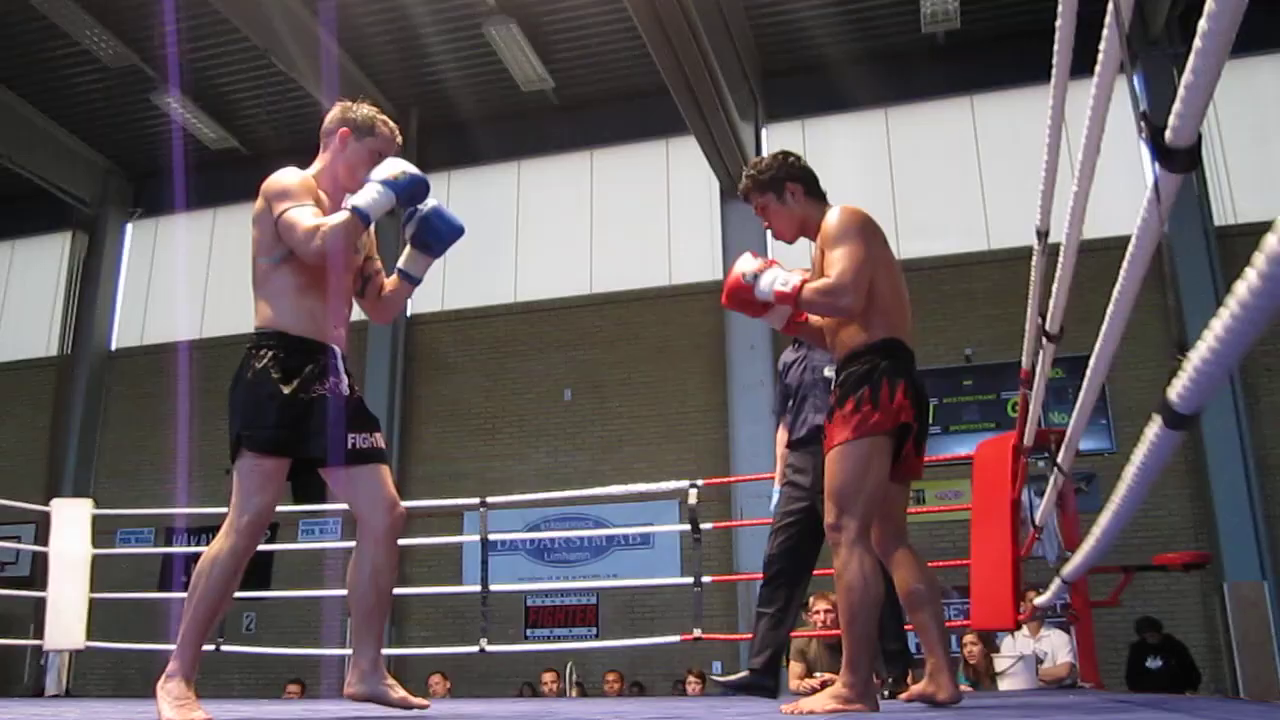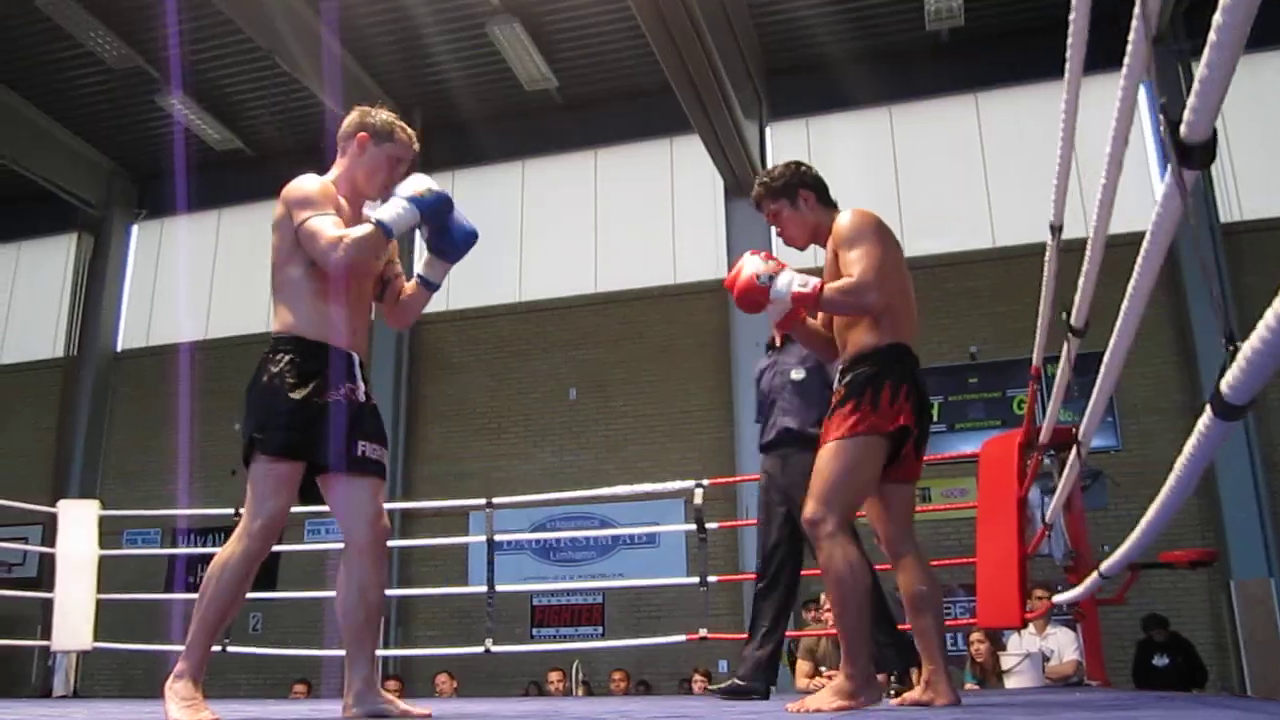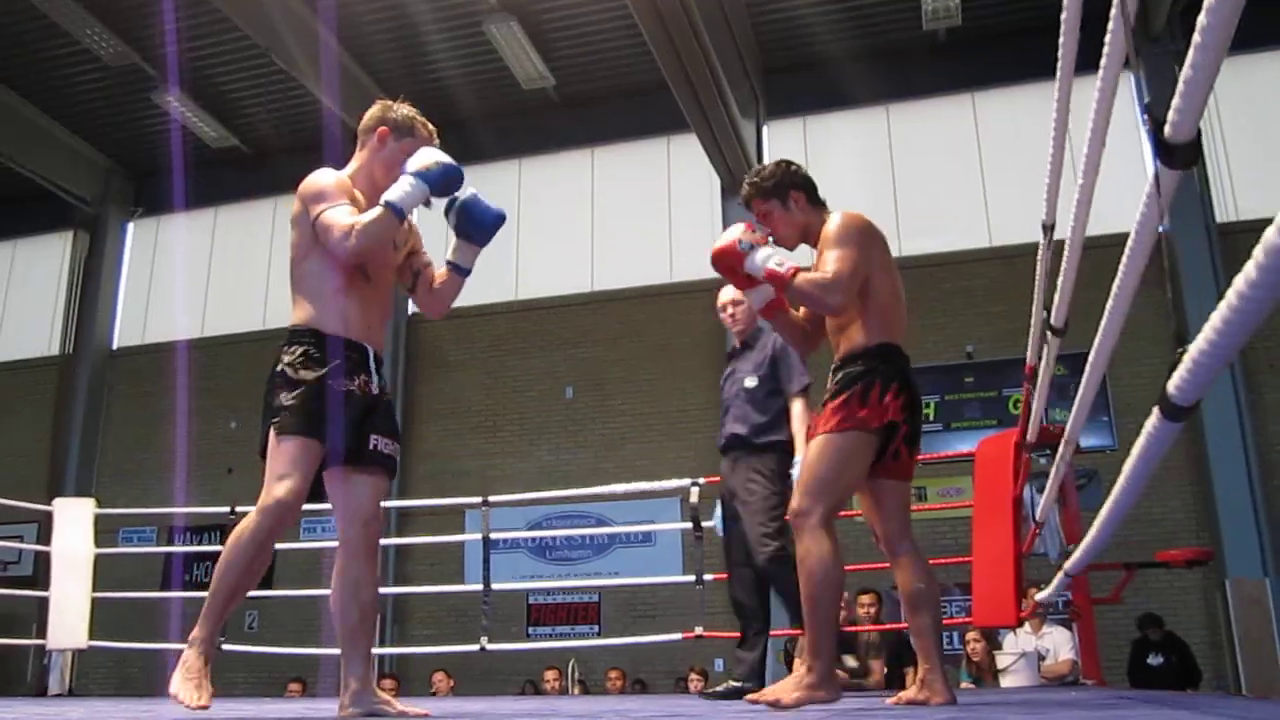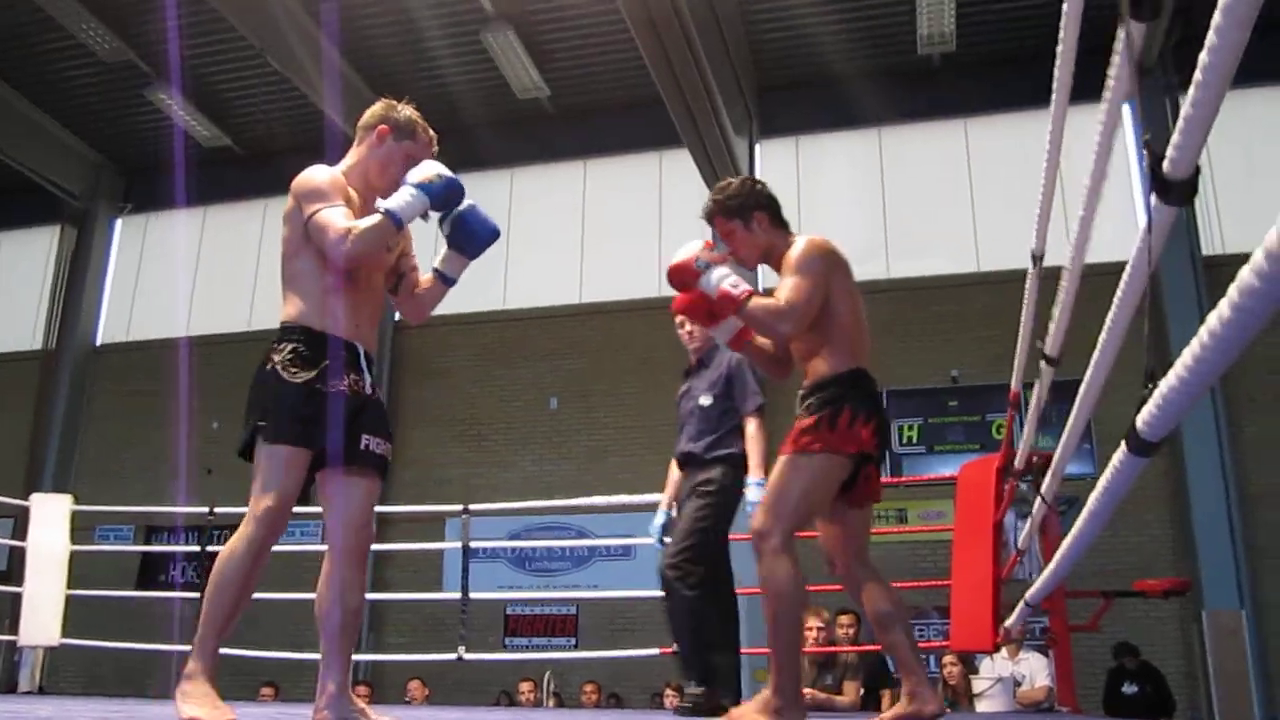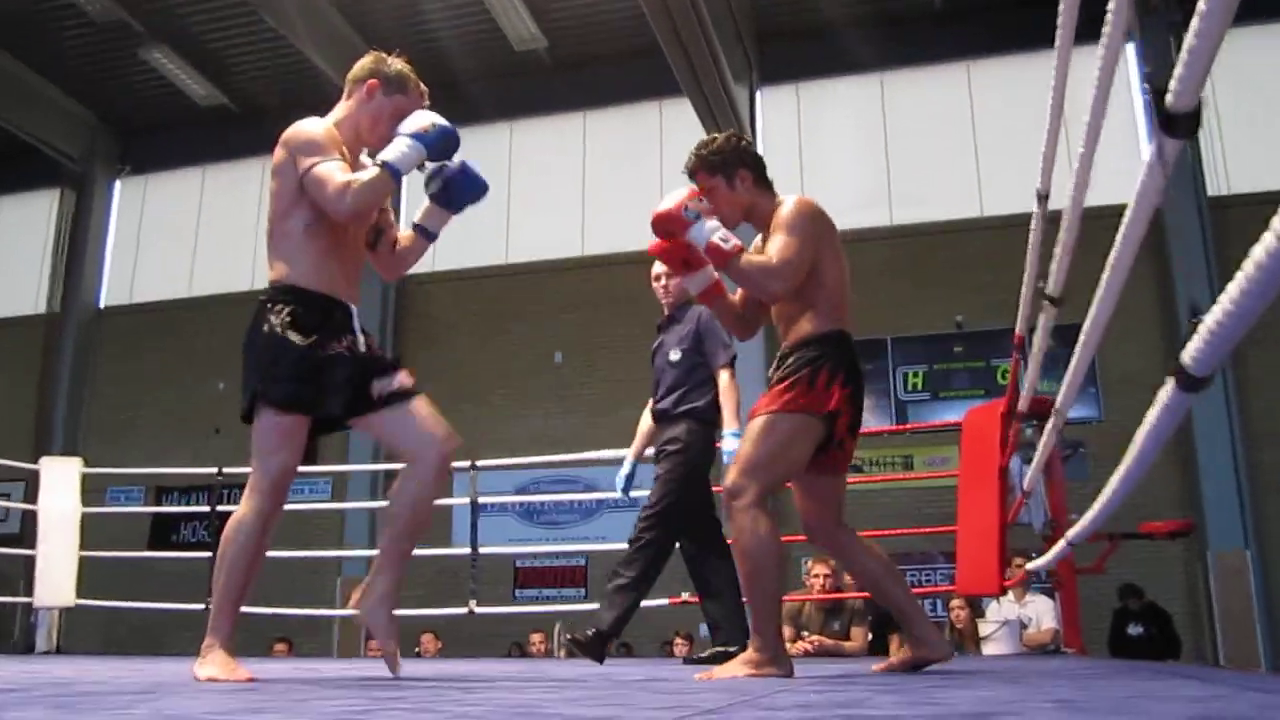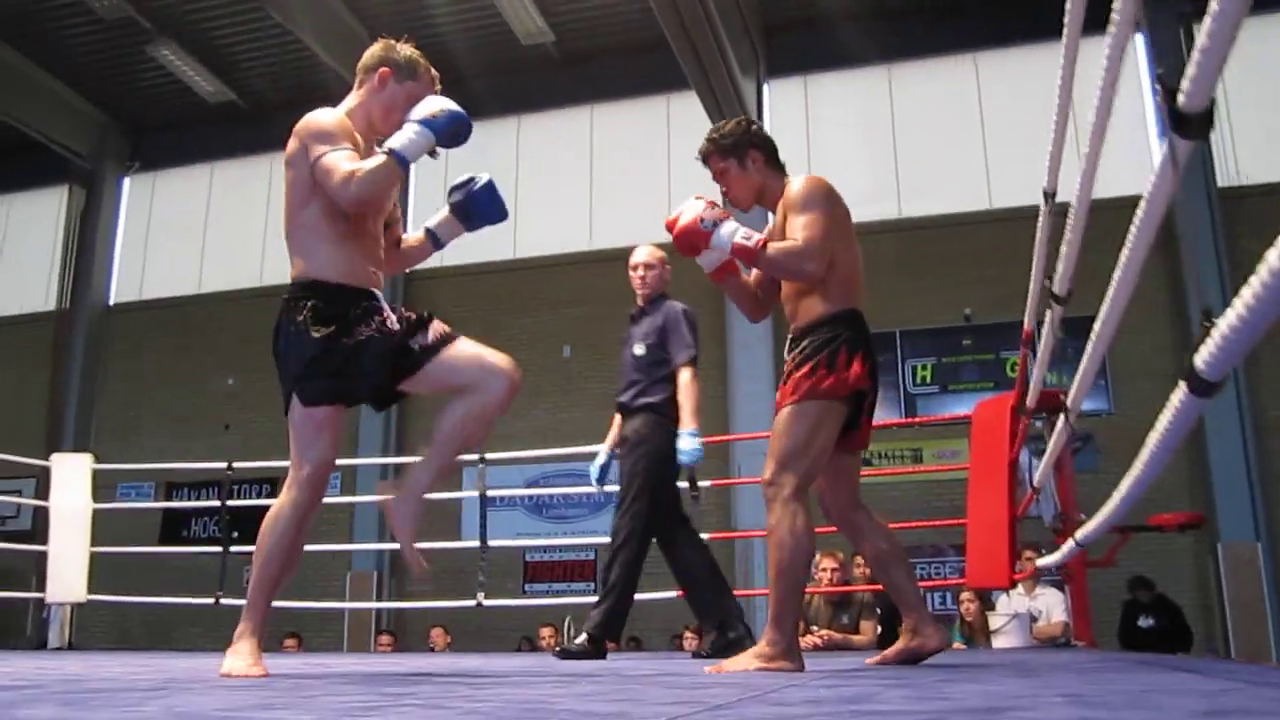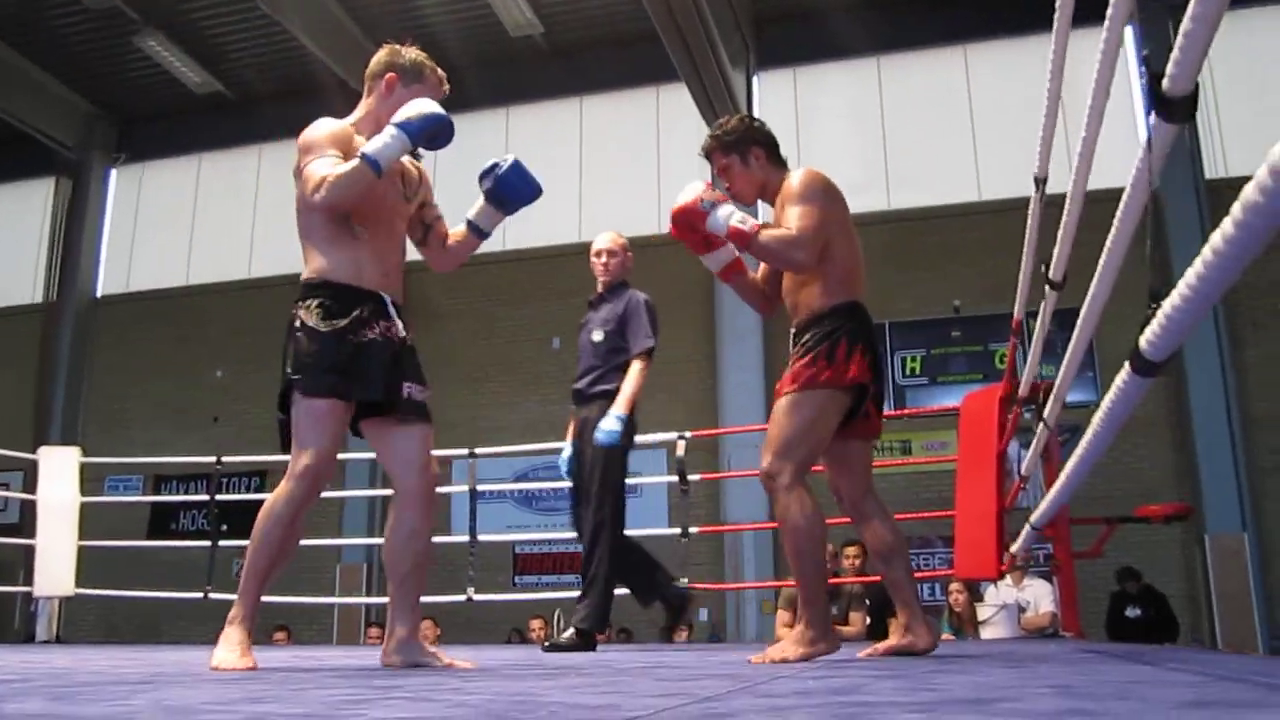
dt=0.2s
person 1, frame 1
left shoulder: (354, 222)
right shoulder: (287, 184)
left elbow: (382, 307)
right elbow: (316, 244)
left wrist: (420, 254)
right wrist: (378, 196)
left hip: (332, 378)
right hip: (280, 367)
left knee: (385, 517)
right knee: (248, 521)
person 1, frame 2
left shoulder: (374, 227)
right shoulder: (307, 192)
left elbow: (400, 313)
right elbow: (338, 257)
left wrist: (438, 262)
right wrist: (402, 210)
left hip: (349, 386)
right hip: (296, 374)
left knee: (368, 538)
right knee: (263, 526)
person 1, frame 3
left shoulder: (399, 225)
right shoulder: (325, 185)
left elbow: (433, 302)
right elbow: (350, 245)
left wrist: (467, 247)
right wrist: (411, 190)
left hip: (365, 379)
right hip: (311, 363)
left knee: (360, 533)
right knee: (280, 502)
right ankle: (198, 647)
person 1, frame 4
left shoulder: (384, 220)
right shoulder: (318, 182)
left elbow: (416, 306)
right elbow: (345, 248)
left wrist: (457, 254)
right wrist: (410, 200)
left hip: (354, 378)
right hip: (299, 364)
left knee: (350, 539)
right knee: (268, 514)
person 1, frame 5
left shoulder: (365, 168)
right shoulder: (309, 135)
left elbow: (394, 258)
right elbow: (346, 204)
left wrist: (440, 209)
right wrist: (407, 151)
left hip: (346, 333)
right hip: (294, 324)
left knee: (436, 451)
right knee: (270, 485)
left ankle: (379, 593)
right ankle: (215, 645)
person 1, frame 6
left shoulder: (385, 154)
right shoulder: (322, 126)
right elbow: (351, 191)
left wrist: (454, 220)
right wrist: (416, 136)
left hip: (376, 317)
right hip: (320, 318)
left knee: (499, 378)
right knee: (310, 476)
left ankle: (412, 491)
right ankle: (246, 638)
person 1, frame 7
left shoulder: (410, 172)
right shoulder: (326, 136)
left elbow: (444, 255)
right elbow: (325, 195)
left wrist: (490, 211)
right wrist: (394, 140)
left hip: (387, 330)
right hip: (328, 318)
left knee: (418, 481)
right knee: (310, 469)
left ankle: (403, 636)
right ankle: (237, 624)
person 2, frame 1
left shoulder: (842, 221)
right shoulder: (835, 240)
left elbow: (847, 298)
left wrist: (775, 285)
right wrist: (781, 310)
left hip: (873, 386)
right hip: (889, 389)
left knee: (845, 529)
right knee: (888, 538)
left ankle: (854, 686)
right ankle: (939, 673)
person 2, frame 2
left shoulder: (854, 225)
right shoulder: (843, 248)
left elbow: (868, 295)
right elbow: (827, 345)
left wrist: (790, 283)
right wrist: (777, 306)
left hip: (878, 385)
right hip: (888, 391)
left knee: (822, 519)
right knee: (898, 542)
left ankle: (857, 676)
right ankle: (936, 679)
person 2, frame 3
left shoulder: (844, 226)
right shoulder: (833, 246)
left elbow: (834, 294)
right elbow: (804, 339)
left wrist: (768, 263)
right wrist: (760, 289)
left hip: (868, 385)
right hip: (881, 391)
left knee: (809, 515)
right knee: (895, 539)
left ankle: (815, 673)
right ankle: (932, 680)
person 2, frame 4
left shoulder: (809, 253)
right shoulder: (793, 274)
left elbow: (784, 325)
right elbow: (775, 362)
left wrist: (719, 283)
right wrist: (720, 317)
left hip: (839, 410)
right hip: (841, 417)
left knee: (768, 534)
right knee: (851, 564)
person 2, frame 5
left shoulder: (795, 211)
right shoulder: (768, 239)
left elbow: (779, 282)
right elbow: (743, 325)
left wrist: (709, 236)
right wrist: (696, 272)
left hip: (816, 372)
right hip: (814, 378)
left knee: (743, 491)
right knee: (826, 528)
left ankle: (766, 651)
right ankle: (923, 635)
person 2, frame 6
left shoulder: (806, 190)
right shoulder: (780, 219)
left elbow: (809, 264)
right elbow: (756, 307)
left wrist: (730, 235)
right wrist: (711, 253)
left hip: (832, 352)
right hip: (819, 358)
left knee: (782, 484)
right knee: (844, 506)
left ankle: (779, 643)
right ankle: (921, 628)
person 2, frame 7
left shoulder: (805, 184)
right shoulder: (786, 209)
left elbow: (799, 250)
right elbow: (768, 300)
left wrist: (729, 220)
right wrist: (716, 251)
left hip: (833, 344)
right hip: (834, 350)
left knee: (782, 471)
right knee: (856, 495)
left ankle: (814, 629)
right ankle: (912, 623)
person 3, frame 1
right shoulder: (787, 359)
right wrist: (779, 483)
right hip: (801, 465)
right knee: (781, 564)
left ankle: (898, 668)
right ankle: (761, 669)
person 3, frame 2
right shoulder: (765, 364)
right wrist: (767, 471)
left hip: (809, 459)
right hip: (774, 468)
right knee: (770, 572)
left ankle: (897, 661)
right ankle: (754, 673)
person 3, frame 3
left shoulder: (775, 345)
right shoulder: (730, 366)
left elbow: (797, 402)
left wrist: (801, 460)
right wrist: (726, 486)
left hip: (766, 460)
right hip: (734, 466)
left knee: (772, 555)
right knee: (742, 574)
right ankle: (747, 672)
person 3, frame 4
left shoulder: (730, 365)
right shoulder: (687, 384)
left elbow: (752, 421)
left wrist: (755, 480)
right wrist: (664, 507)
left hip: (718, 477)
right hip: (697, 484)
left knee: (678, 568)
right knee: (710, 582)
left ankle: (707, 677)
right ankle: (716, 681)
person 3, frame 5
left shoulder: (701, 319)
right shoulder: (663, 335)
left elbow: (724, 374)
left wrist: (730, 431)
right wrist: (631, 459)
left hip: (689, 434)
right hip: (671, 438)
left knee: (651, 533)
right knee: (702, 542)
left ankle: (603, 631)
right ankle: (730, 638)
person 3, frame 6
left shoulder: (674, 314)
right shoulder: (638, 323)
left elbow: (686, 372)
left wrist: (689, 429)
right wrist: (607, 448)
left hip: (655, 430)
right hip: (636, 433)
left knee: (630, 532)
right knee: (675, 534)
left ankle: (599, 633)
right ankle: (727, 625)
person 3, frame 7
left shoulder: (633, 303)
right shoulder: (591, 313)
left elbow: (640, 363)
left wrist: (617, 415)
right wrist: (570, 439)
left hip: (610, 422)
right hip: (588, 423)
left knee: (600, 522)
right knee: (593, 524)
left ankle: (588, 625)
right ankle: (666, 592)
